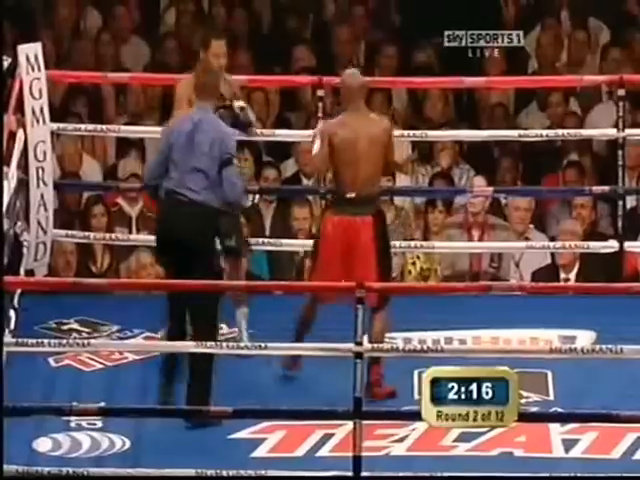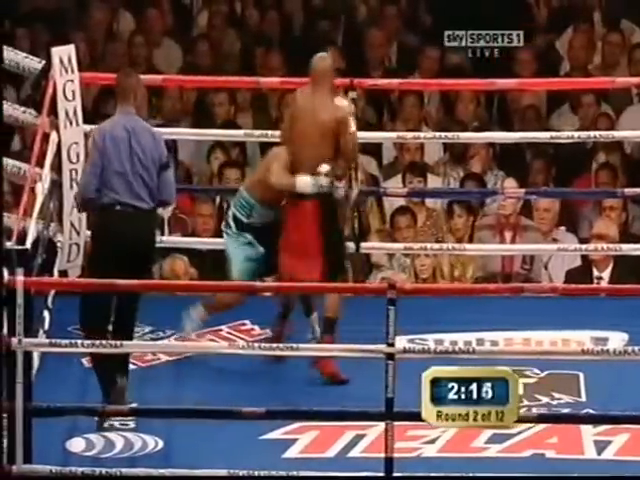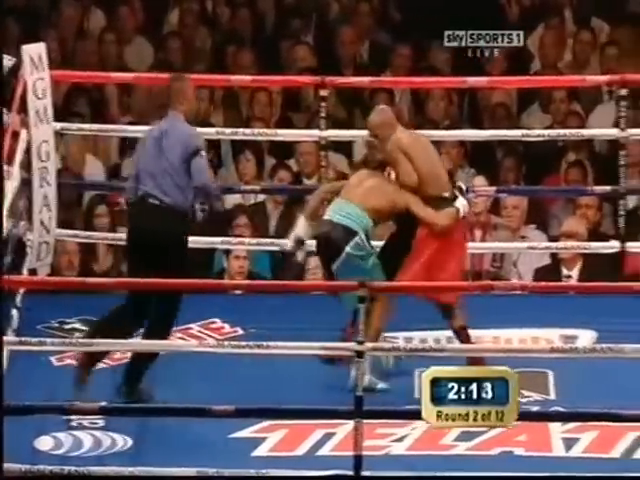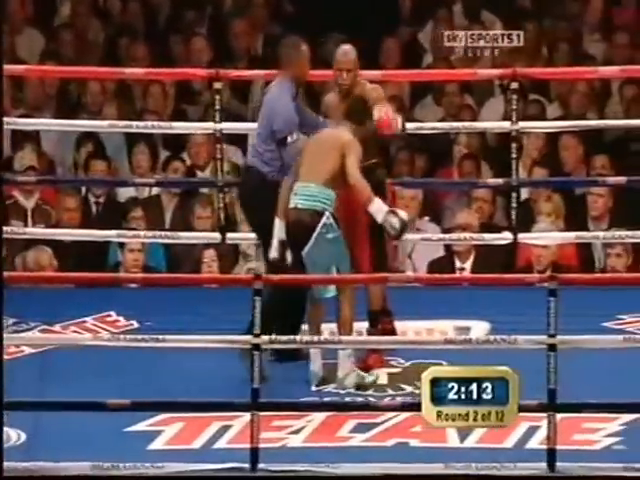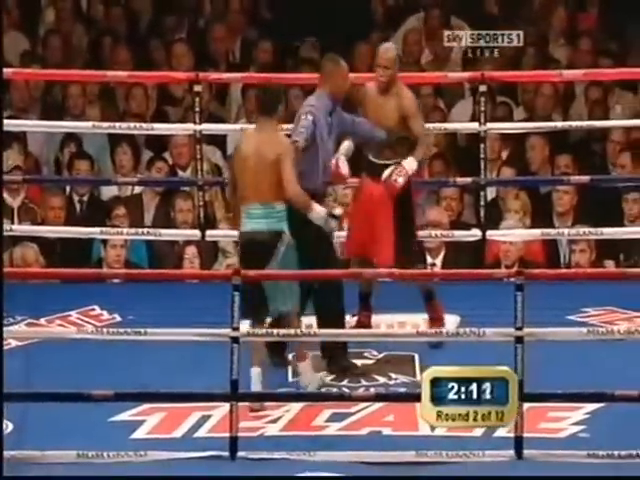
dt=1s
person 1, frame 1
left shoulder: (175, 125)
right shoulder: (223, 132)
left elbow: (150, 176)
right elbow: (233, 193)
right wrist: (240, 191)
left hip: (169, 215)
right hip: (200, 221)
left knee: (177, 305)
right knee: (203, 312)
left ankle: (168, 383)
right ankle: (197, 403)
person 1, frame 2
left shoulder: (103, 133)
right shoulder: (153, 137)
left elbow: (87, 191)
right elbow: (167, 196)
left wrist: (88, 206)
left hip: (110, 224)
right hip: (143, 227)
left knee: (94, 312)
right knee: (126, 313)
left ankle: (112, 383)
right ankle: (117, 382)
person 1, frame 3
left shoulder: (149, 136)
right shoulder: (189, 135)
left elbow: (132, 189)
right elbow: (204, 184)
right wrist: (215, 198)
left hip: (140, 218)
right hip: (169, 224)
left knee: (138, 302)
right knee: (166, 305)
left ankle: (90, 353)
right ankle: (132, 380)
person 1, frame 4
left shoulder: (285, 94)
right shoulder: (283, 105)
left elbow: (310, 123)
right elbow: (293, 163)
left hip: (264, 184)
right hip: (261, 188)
right knee: (284, 270)
person 1, frame 5
left shoulder: (332, 111)
right shoulder: (314, 108)
left elbow: (355, 126)
right elbow: (301, 136)
left wrist: (387, 137)
right wrist: (300, 144)
left hip: (310, 196)
left knee: (316, 273)
right knee: (323, 273)
person 2, frame 1
left shoulder: (330, 128)
right shoulder: (383, 126)
left elbow: (316, 171)
right elbow: (387, 169)
left wrist: (317, 142)
left hip: (337, 213)
right hip: (369, 213)
left knee: (318, 289)
right knee: (378, 300)
left ankle: (294, 353)
right ankle: (374, 378)
person 2, frame 2
left shoulder: (297, 100)
right shoulder: (339, 112)
left elbow: (286, 138)
right elbow: (349, 157)
left hip: (296, 193)
right hip: (321, 195)
left knee: (296, 270)
right knee: (334, 277)
right ankle: (324, 353)
person 2, frame 3
left shoulder: (392, 145)
right shoulder: (416, 137)
left elbow: (410, 180)
right elbow: (427, 176)
left wrist: (392, 176)
right hip: (448, 211)
left knee: (384, 278)
right knee: (443, 292)
person 2, frame 4
left shoulder: (370, 93)
left elbow: (397, 124)
left wrist: (391, 121)
left hip: (370, 178)
left knee: (372, 260)
right knee: (362, 258)
right ankle: (385, 322)
person 2, frame 5
left shoulder: (406, 100)
right shoulder: (367, 91)
left elbow: (423, 142)
left wrist: (408, 166)
left hip: (394, 175)
right hip: (369, 173)
left knee: (404, 253)
right knee: (360, 250)
left ankle: (434, 310)
right ankle: (364, 314)
person 3, frame 1
left shoulder: (230, 85)
right shoulder: (187, 85)
left elbow: (245, 126)
left wrist: (245, 116)
left knee: (235, 253)
left ankle: (242, 328)
person 3, frame 2
left shoulder: (291, 158)
right shoulder: (281, 156)
right elbow: (276, 181)
right wrist: (311, 183)
left hip: (267, 221)
right hip: (242, 224)
right knee: (237, 294)
right ankle: (199, 314)
person 3, frame 3
left shoulder: (364, 174)
right shoulder: (404, 196)
left elbow: (321, 193)
right elbow: (440, 222)
left wrist: (301, 230)
right wrist: (461, 205)
left hip: (326, 231)
right hip: (348, 236)
right knee: (382, 296)
person 3, frame 4
left shoulder: (318, 138)
right shoulder: (351, 142)
left elbow: (289, 183)
right elbow: (354, 180)
left wrist: (279, 230)
right wrist: (383, 212)
left hip: (295, 212)
right hip: (317, 214)
left knee: (317, 288)
right knee: (345, 287)
left ankle: (316, 365)
right ankle: (346, 368)
person 3, frame 5
left shoulder: (242, 143)
right shoulder: (281, 143)
right elbow: (292, 192)
right wrist: (323, 216)
left hip: (249, 231)
right hip: (274, 229)
left knee: (256, 313)
right knee: (288, 307)
left ankle: (255, 386)
right ankle: (307, 376)
